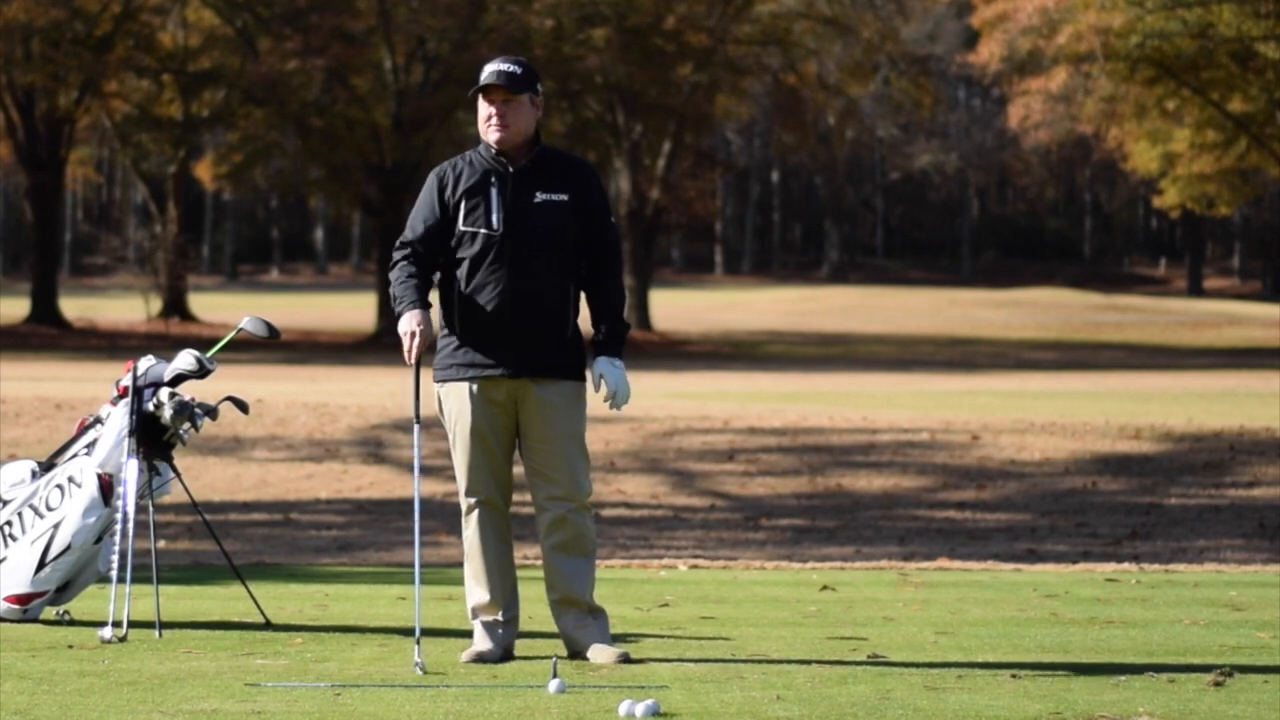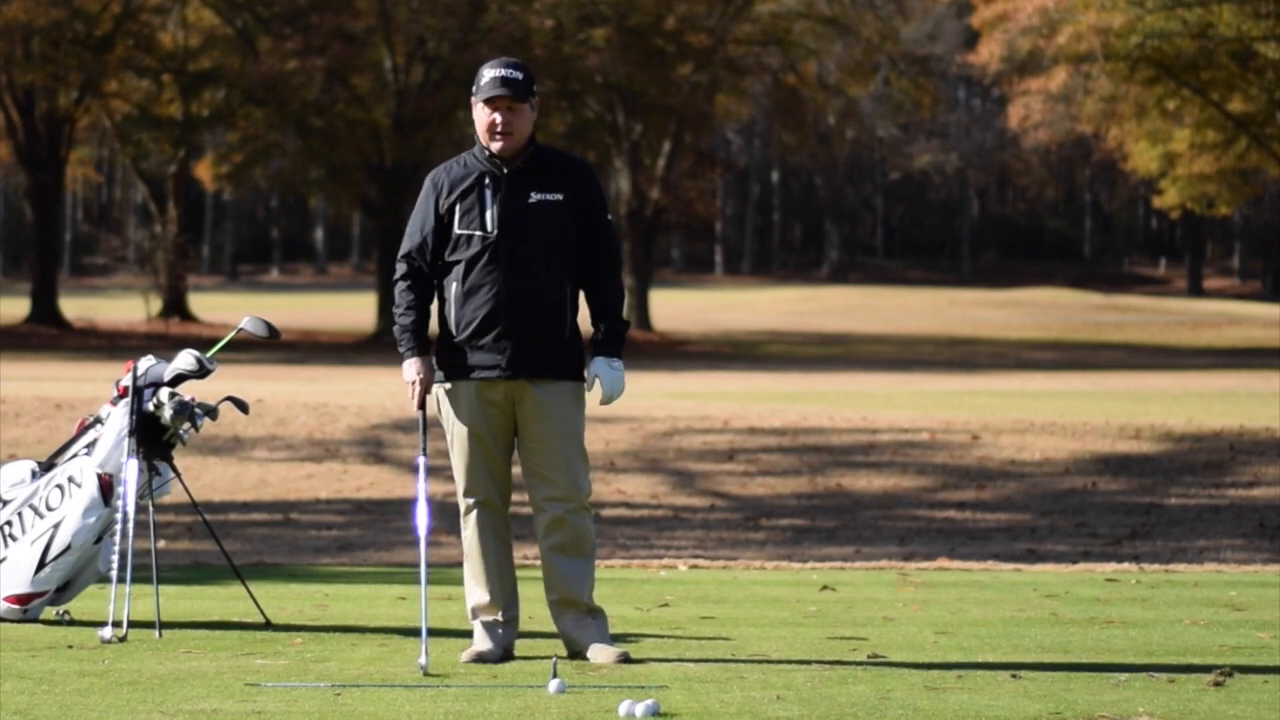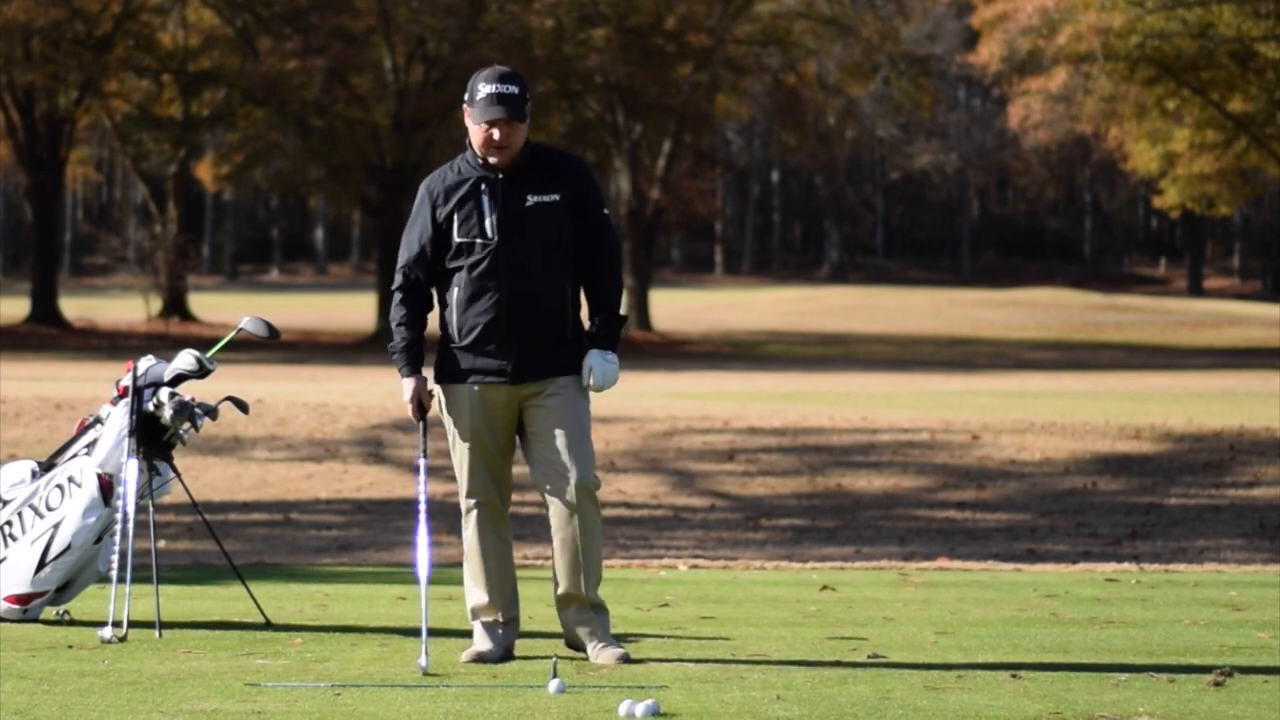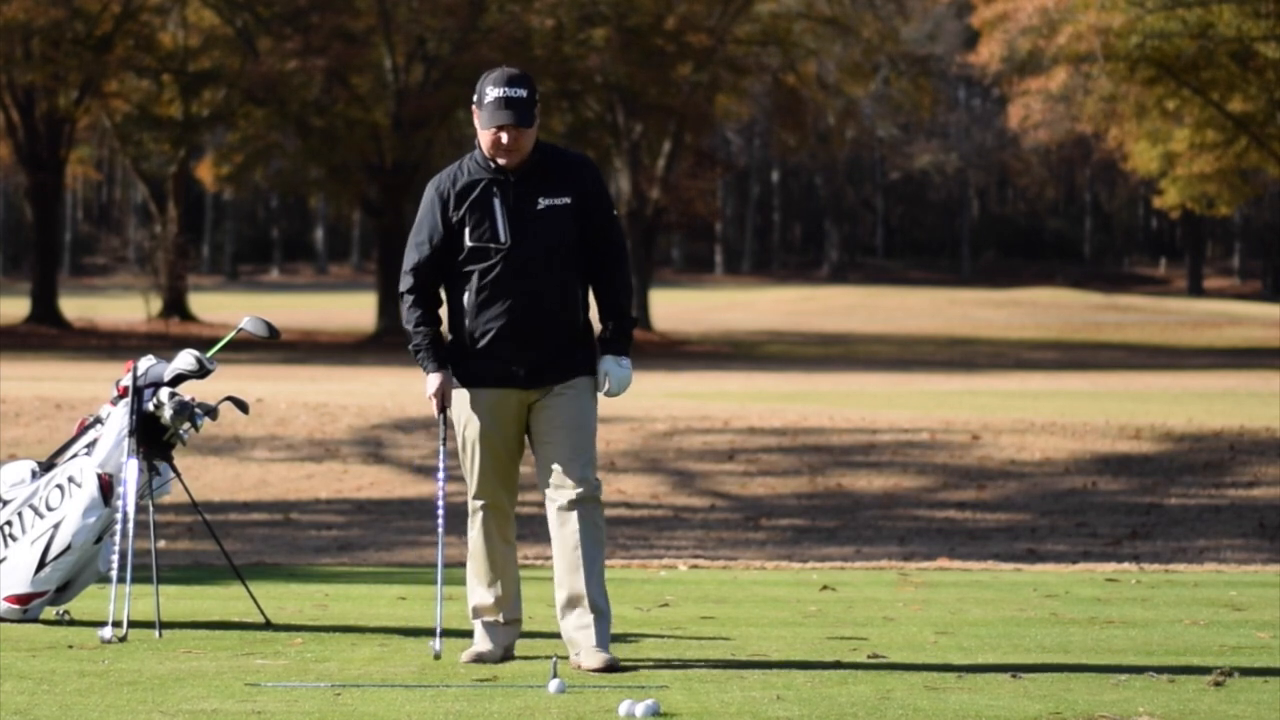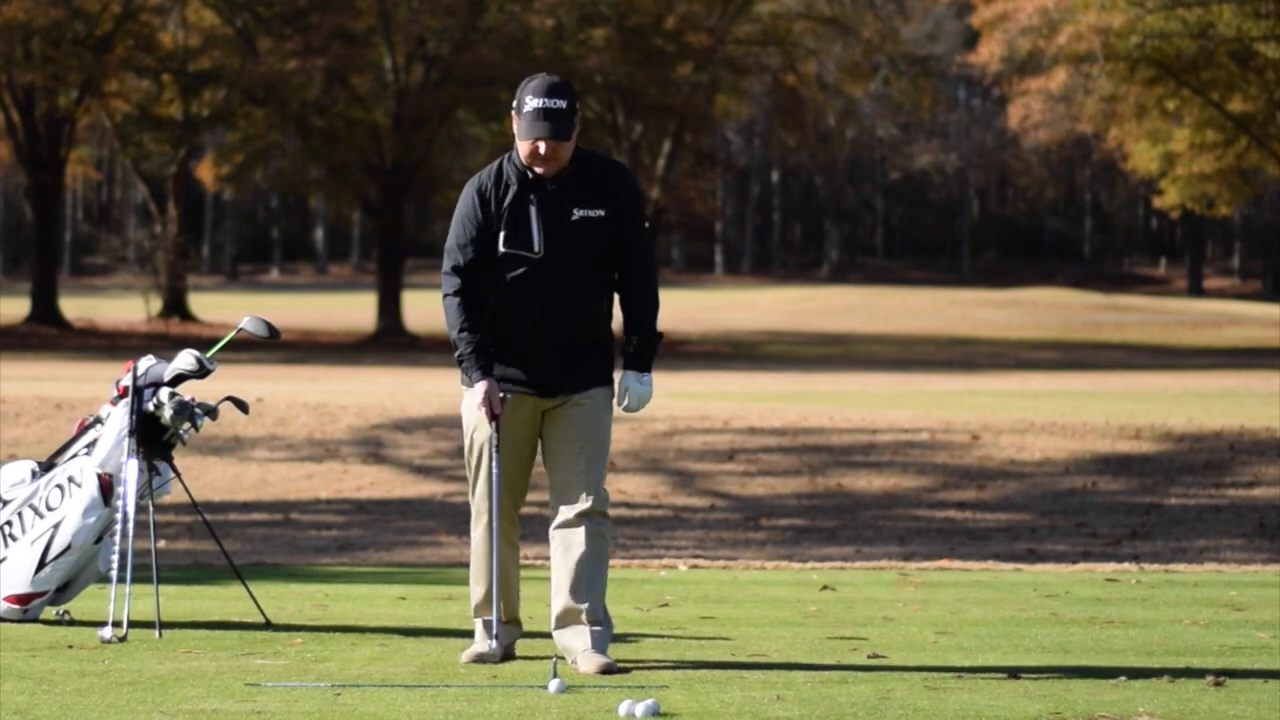
dt=0.3s
person 1, frame 1
left shoulder: (575, 178)
right shoulder: (450, 179)
left elbow: (604, 269)
right elbow: (410, 253)
left wrist: (609, 348)
right wrist: (412, 307)
left hip: (554, 369)
right hip: (469, 366)
left knee: (565, 498)
right knee: (481, 500)
left ankle: (583, 627)
right ankle: (493, 627)
person 1, frame 2
left shoulder: (571, 178)
right shoulder: (446, 182)
left elbow: (603, 268)
right elbow: (411, 270)
left wrist: (608, 348)
right wrist: (414, 347)
left hip: (552, 370)
right hip: (467, 372)
left knee: (565, 499)
right knee: (480, 501)
left ankle: (581, 626)
right ankle: (493, 628)
person 1, frame 3
left shoulder: (567, 175)
right shoulder: (441, 188)
left elbow: (602, 260)
right elbow: (410, 284)
left wrist: (604, 339)
right wrist: (409, 366)
left hip: (556, 369)
right hip: (471, 373)
left knee: (574, 487)
right knee: (482, 503)
left ankle: (586, 624)
right ankle: (493, 627)
person 1, frame 4
left shoulder: (576, 175)
right shoulder: (449, 188)
left elbow: (609, 262)
right elbow: (417, 283)
left wrist: (616, 343)
right wrist: (433, 363)
left hip: (565, 372)
right hip: (480, 374)
left knee: (574, 492)
right knee: (488, 504)
left ankle: (586, 630)
right ankle: (495, 627)
person 1, frame 5
left shoulder: (612, 184)
right shoulder: (487, 189)
left elbow: (637, 274)
right elbow: (459, 284)
left wrist: (638, 359)
right wrist: (477, 369)
left hip: (583, 380)
right hip: (498, 375)
left knee: (581, 503)
right knee: (492, 502)
left ankle: (579, 631)
right ankle: (497, 628)
